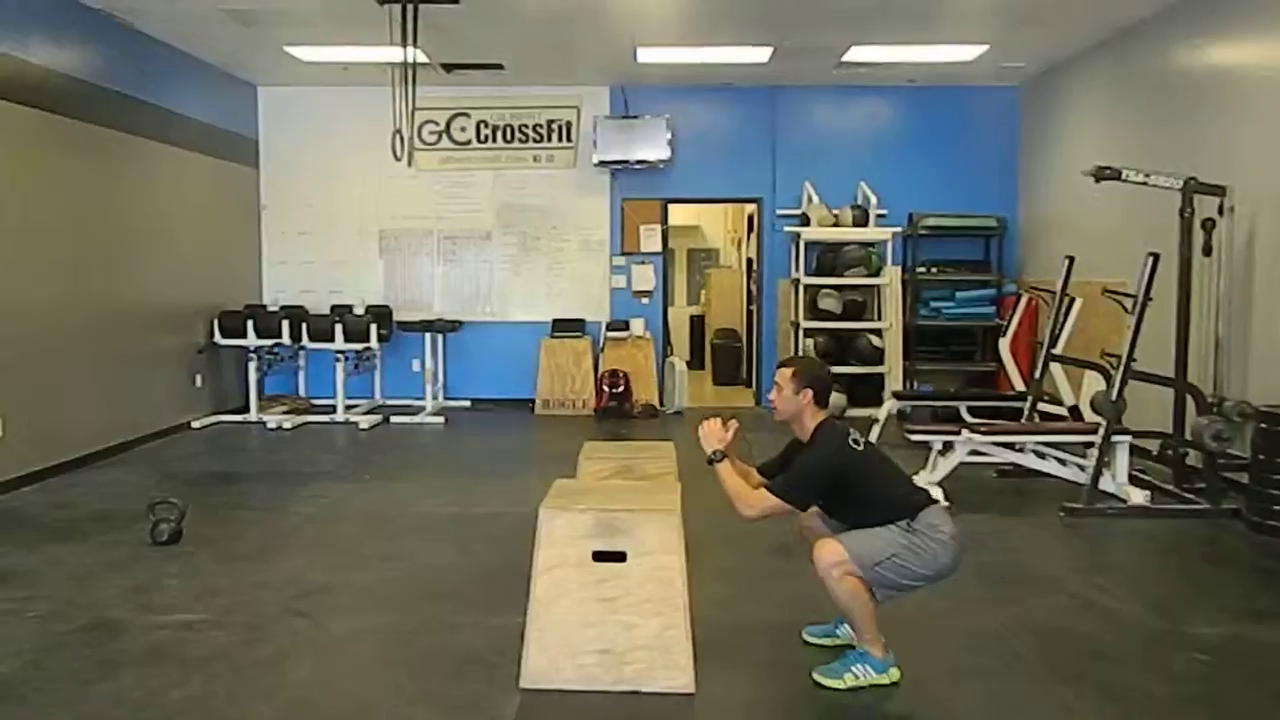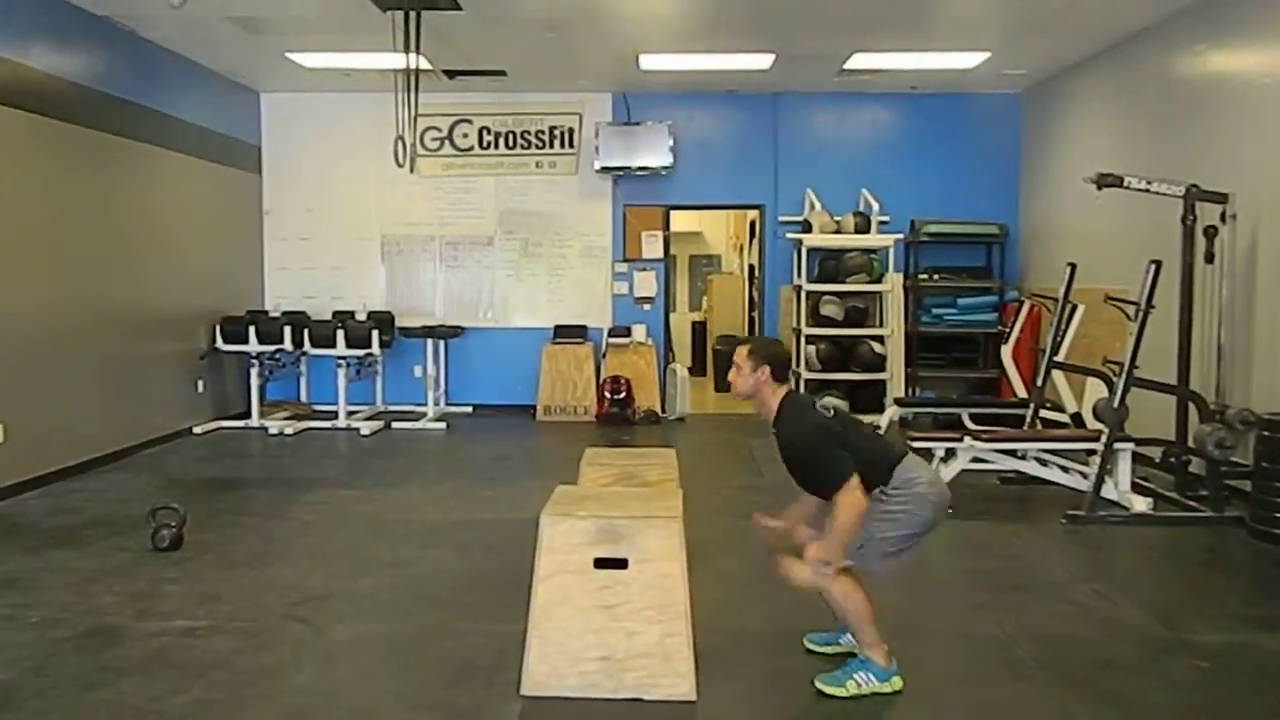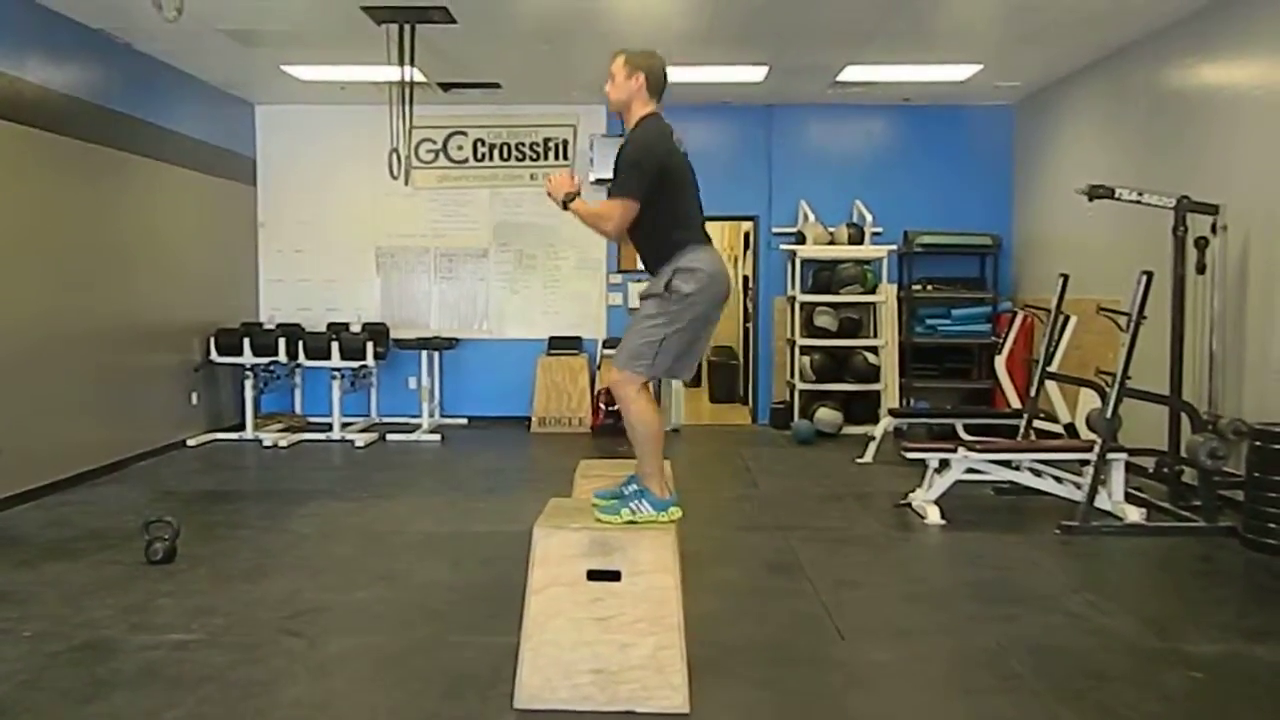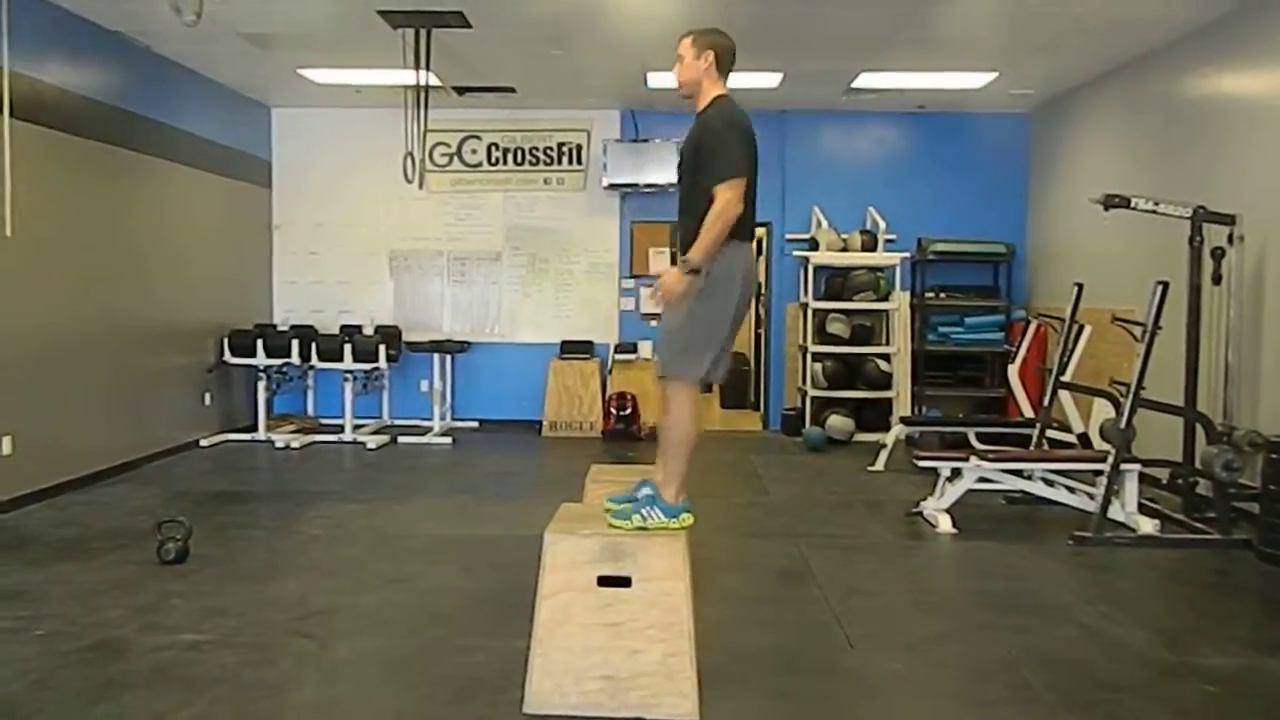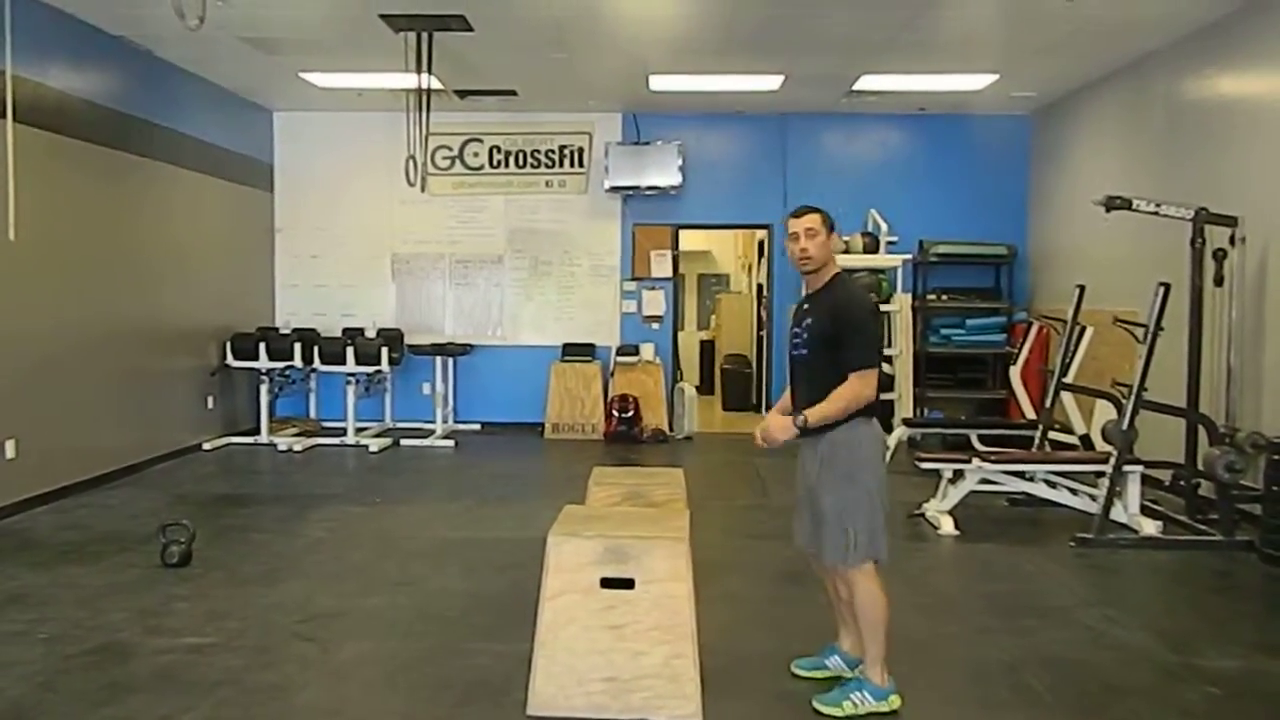
dt=1s
person 1, frame 1
left shoulder: (825, 456)
right shoulder: (814, 441)
left elbow: (751, 507)
right elbow: (756, 481)
left wrist: (716, 455)
right wrist: (725, 452)
left hip: (930, 540)
right hip: (907, 525)
left knee: (829, 558)
right knee: (812, 523)
left ankle: (876, 657)
right ankle: (856, 623)
person 1, frame 2
left shoulder: (799, 431)
right shoulder: (793, 416)
left elbow: (853, 500)
right elbow: (821, 485)
left wrist: (817, 563)
right wrist: (791, 522)
left hip: (912, 493)
right hip: (895, 486)
left knee: (825, 562)
right knee: (803, 537)
left ankle: (875, 662)
right ankle: (857, 631)
person 1, frame 3
left shoulder: (644, 141)
right shoulder: (652, 137)
left elbow: (616, 222)
right elbow: (626, 222)
left wrist: (568, 199)
right wrist: (582, 201)
left hip: (688, 275)
right hip: (682, 272)
left knee: (626, 379)
right knee: (635, 377)
left ankle: (657, 495)
right ankle: (648, 480)
person 1, frame 4
left shoulder: (722, 122)
right shoulder: (713, 121)
left elbow: (730, 201)
left wrist: (688, 269)
left hip: (718, 267)
right hip: (709, 265)
left knee: (679, 382)
right knee: (677, 380)
left ankle: (670, 501)
right ankle: (661, 484)
person 1, frame 5
left shoulder: (851, 303)
right shoulder: (807, 303)
left elbow: (863, 387)
left wrist: (798, 423)
right wrist: (778, 412)
left hip: (846, 441)
right hip: (818, 441)
left knee: (856, 562)
right knee: (826, 556)
right ankle: (849, 650)
